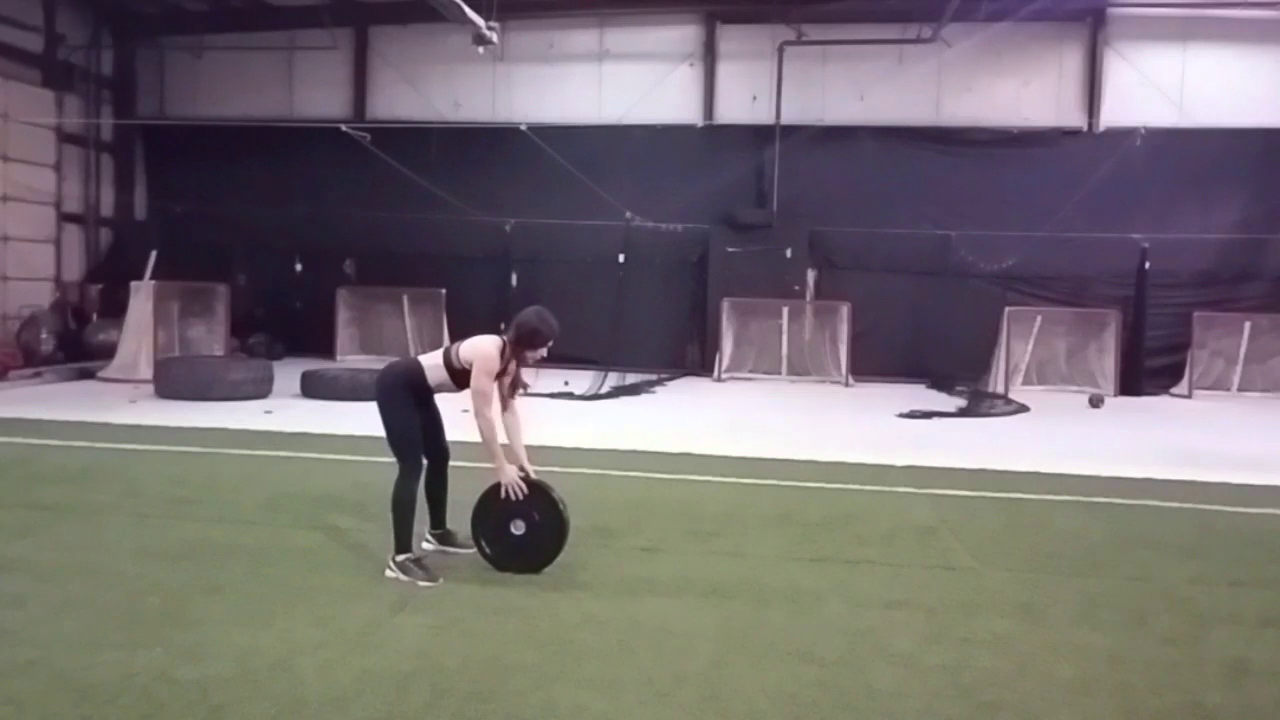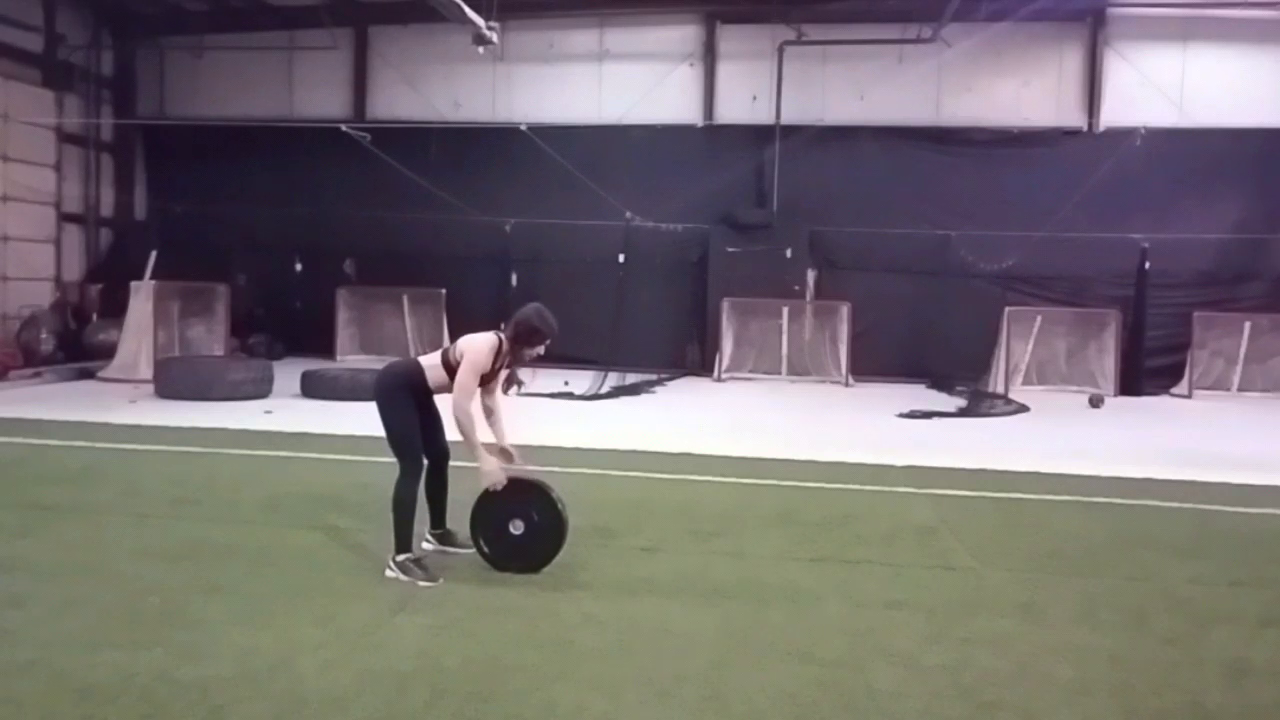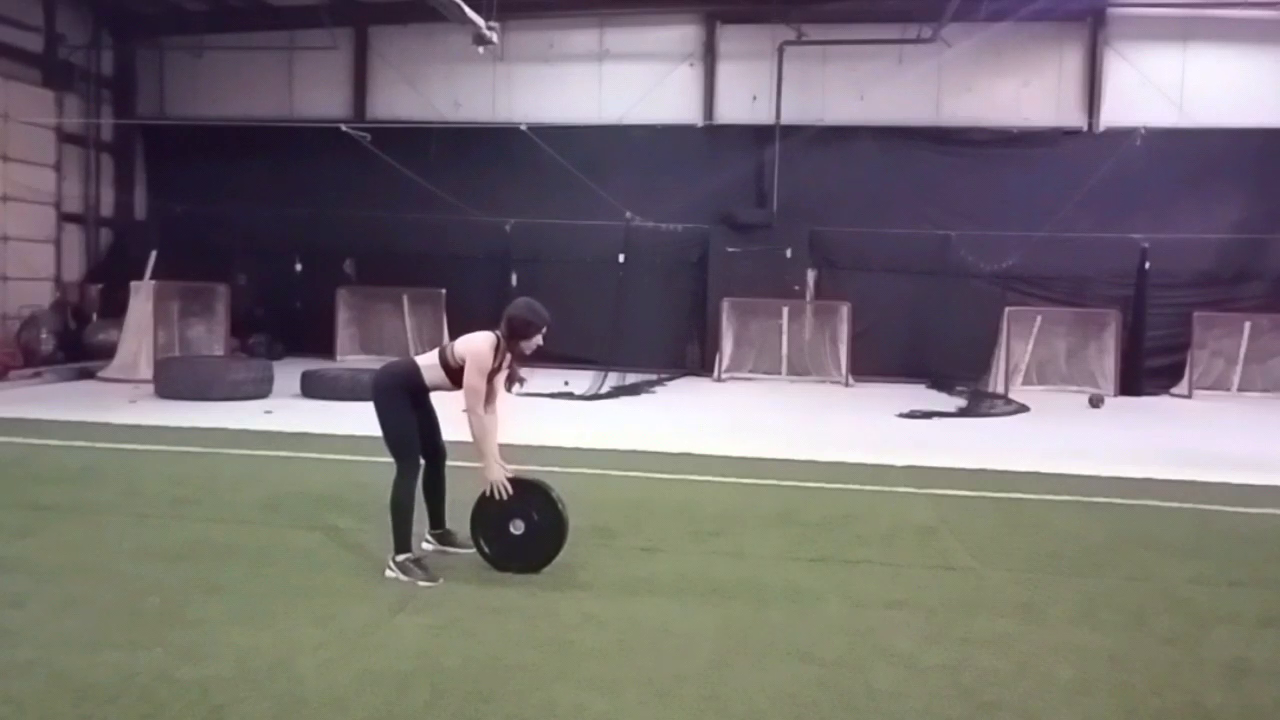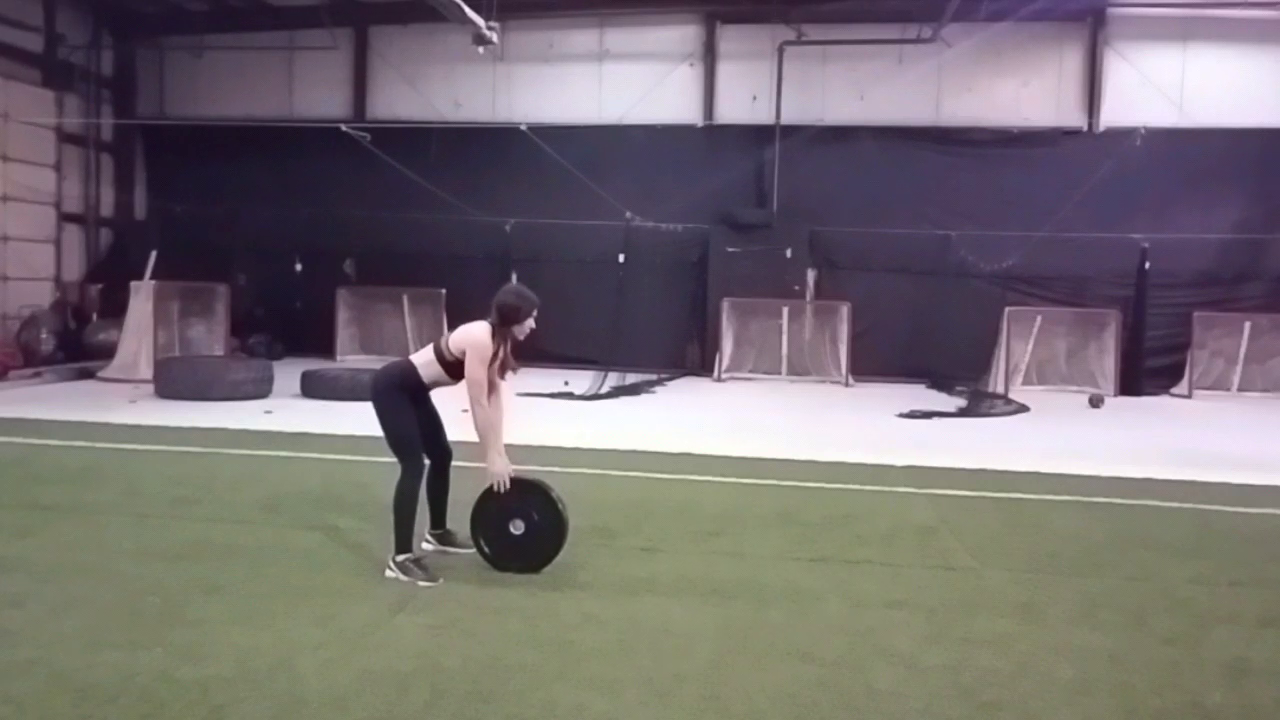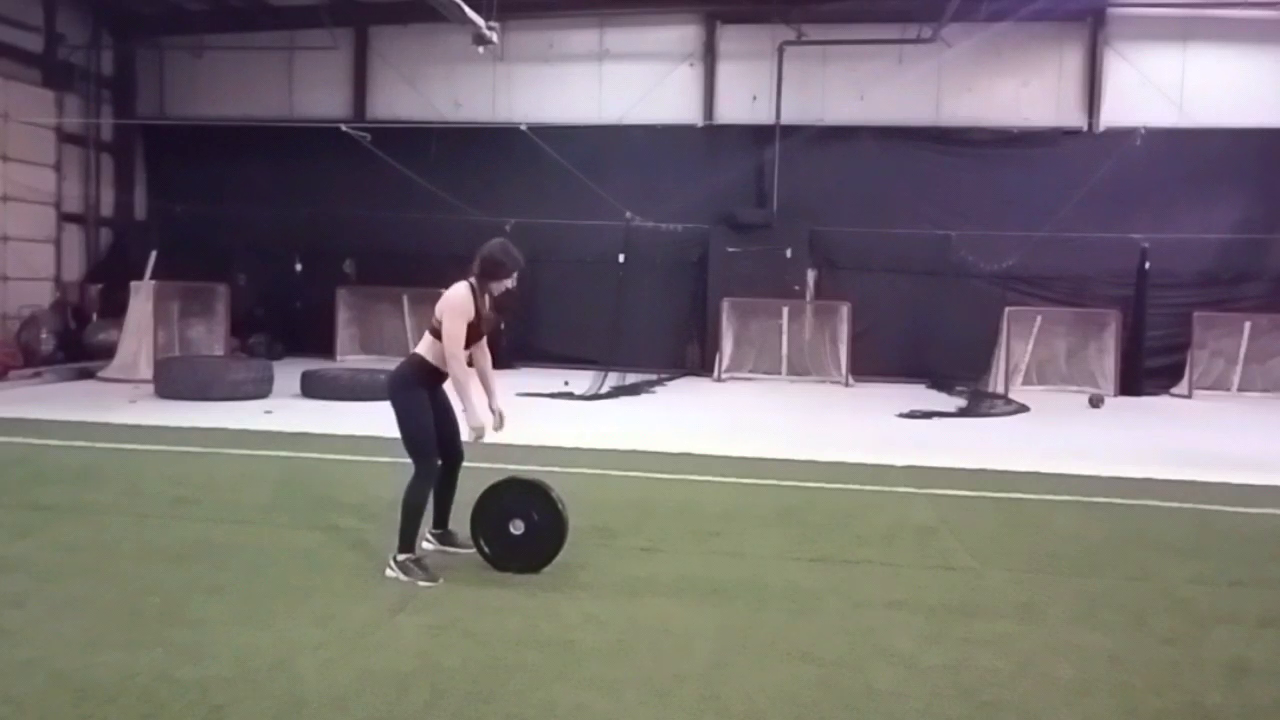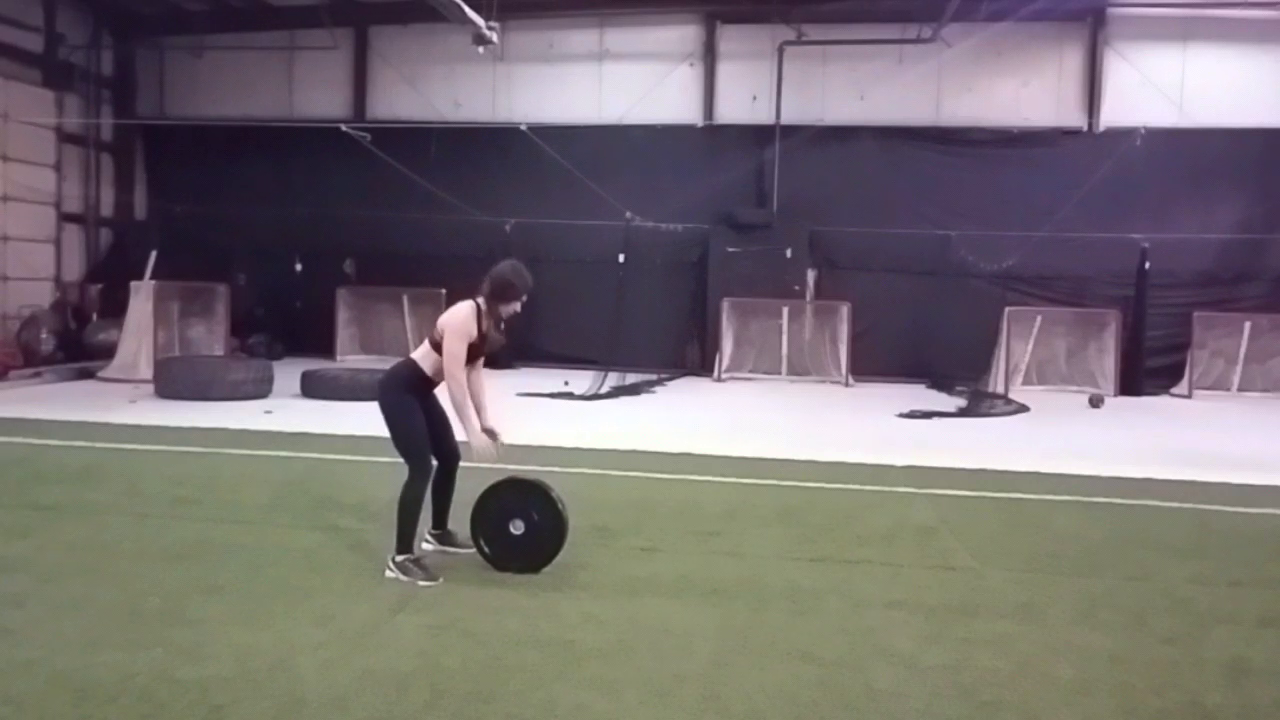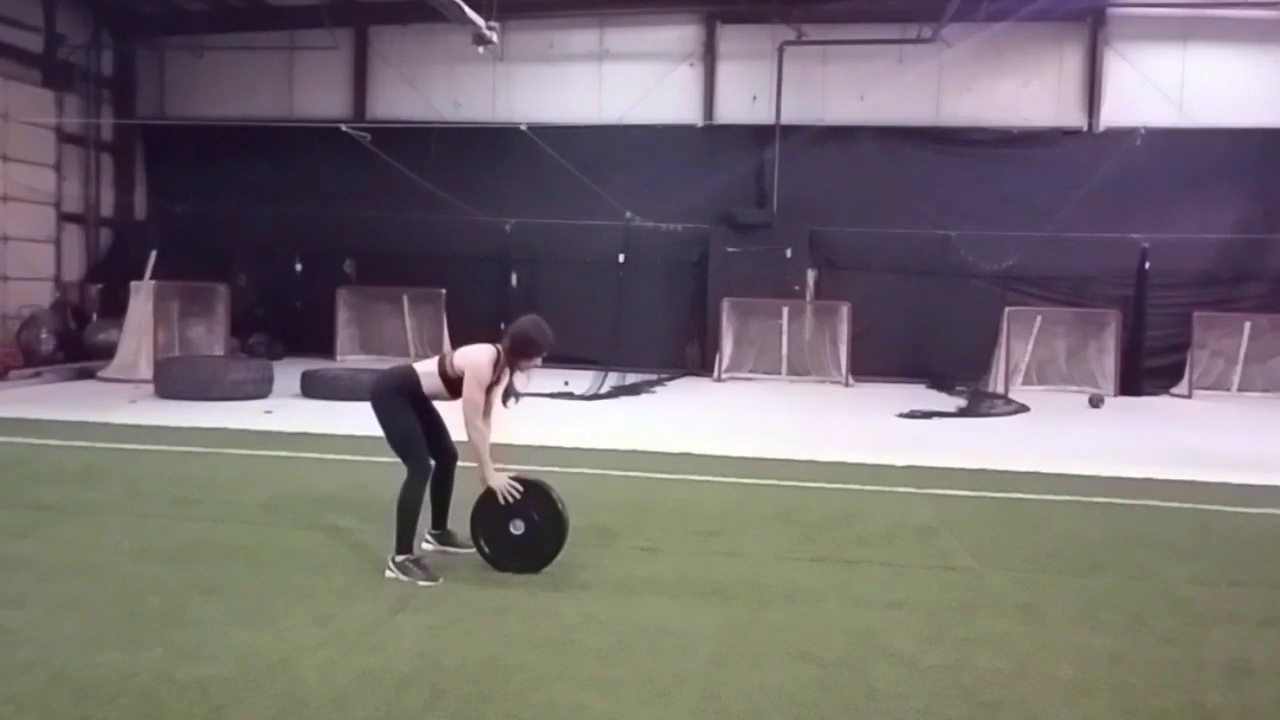
dt=0.4s
person 1, frame 1
left shoulder: (509, 355)
right shoulder: (488, 353)
left elbow: (508, 408)
right elbow: (483, 415)
left wrist: (521, 458)
right wrist: (501, 467)
left hip: (418, 391)
right hip: (396, 386)
left knee: (439, 457)
right knee: (412, 466)
left ankle: (437, 533)
right ankle: (401, 557)
person 1, frame 2
left shoulder: (505, 351)
right shoulder: (483, 349)
left elbow: (488, 399)
right elbow: (460, 408)
left wrist: (501, 441)
right wrist: (482, 458)
left hip: (417, 391)
right hip: (396, 387)
left knee: (439, 457)
right knee: (412, 466)
left ankle: (438, 533)
right ankle: (401, 558)
person 1, frame 3
left shoulder: (503, 352)
right shoulder: (482, 349)
left elbow: (489, 407)
right elbow: (474, 412)
left wrist: (494, 457)
right wrist: (488, 465)
left hip: (414, 390)
right hip: (393, 387)
left knee: (436, 457)
right knee: (409, 466)
left ankle: (437, 532)
right ankle: (400, 558)
person 1, frame 4
left shoulder: (498, 341)
right shoulder: (479, 340)
left elbow: (494, 398)
right elbow: (478, 405)
left wrist: (500, 450)
right wrist: (491, 458)
left hip: (413, 390)
right hip: (392, 388)
left knee: (442, 457)
right knee: (414, 466)
left ankle: (437, 533)
right ankle: (400, 558)
person 1, frame 5
left shoulder: (482, 298)
right shoulder: (460, 296)
left elbow: (480, 350)
right elbow: (454, 358)
left wrist: (493, 399)
right wrist: (471, 410)
left hip: (430, 385)
right hip: (410, 384)
left knee: (453, 457)
right knee: (427, 467)
left ankle: (438, 532)
right ankle: (402, 558)
person 1, frame 6
left shoulder: (488, 318)
right shoulder: (463, 316)
left elbow: (474, 370)
right elbow: (454, 379)
left wrist: (484, 421)
right wrist: (473, 432)
left hip: (421, 390)
right hip: (399, 388)
left knee: (450, 458)
right knee: (421, 467)
left ankle: (438, 532)
right ankle: (401, 558)
person 1, frame 7
left shoulder: (501, 364)
right shoulder: (482, 363)
left elbow: (484, 419)
right elbow: (473, 426)
left wrist: (486, 467)
right wrist: (489, 473)
left hip: (415, 396)
right hip: (392, 393)
left knee: (447, 457)
right knee: (420, 468)
left ankle: (438, 533)
right ankle: (400, 559)
